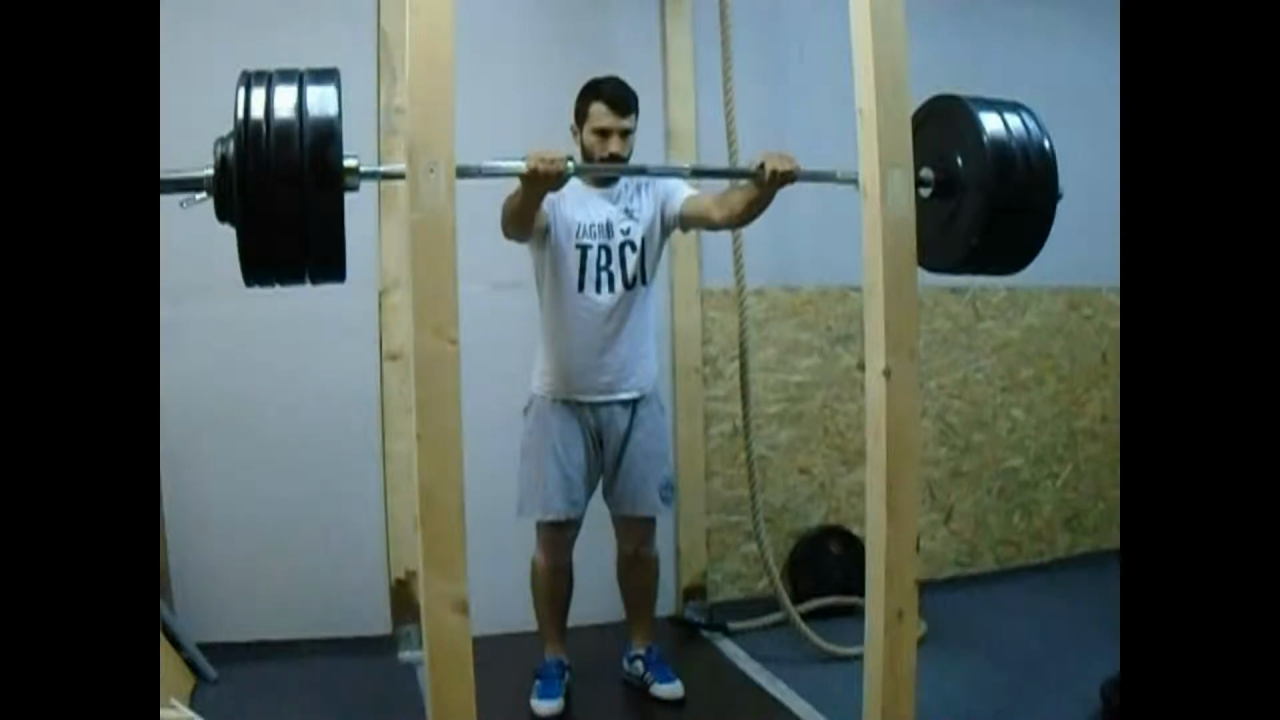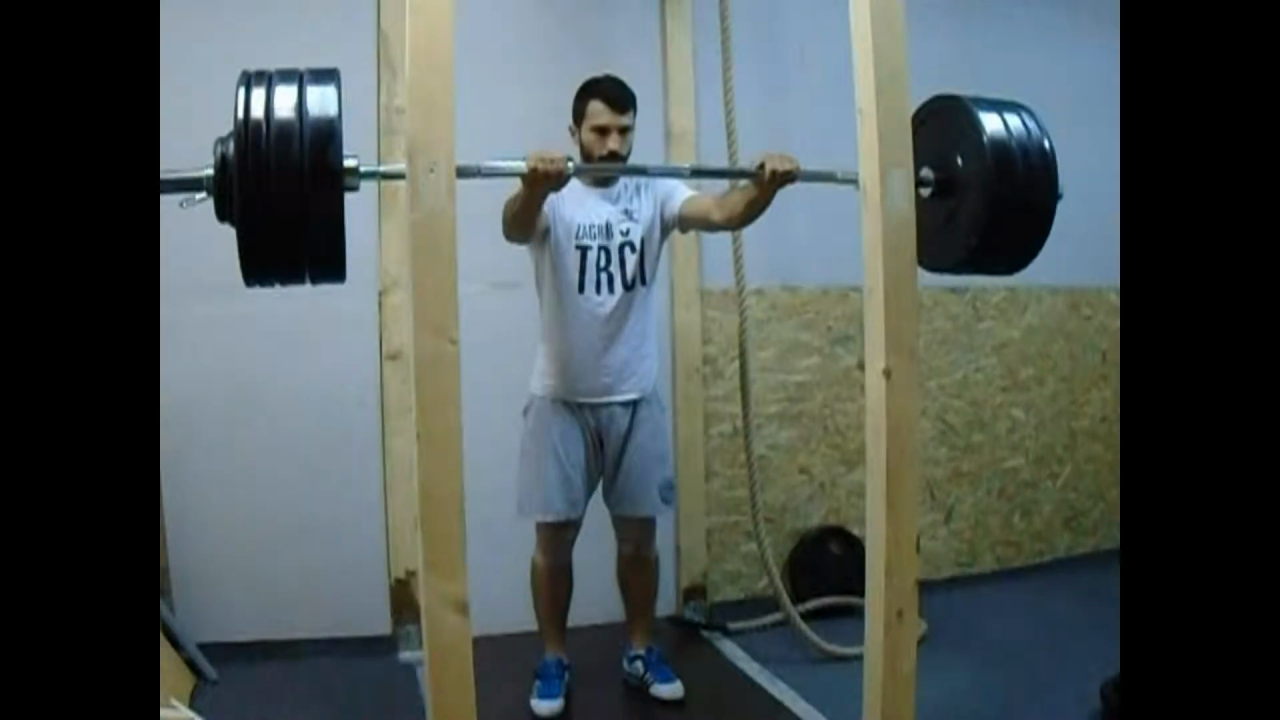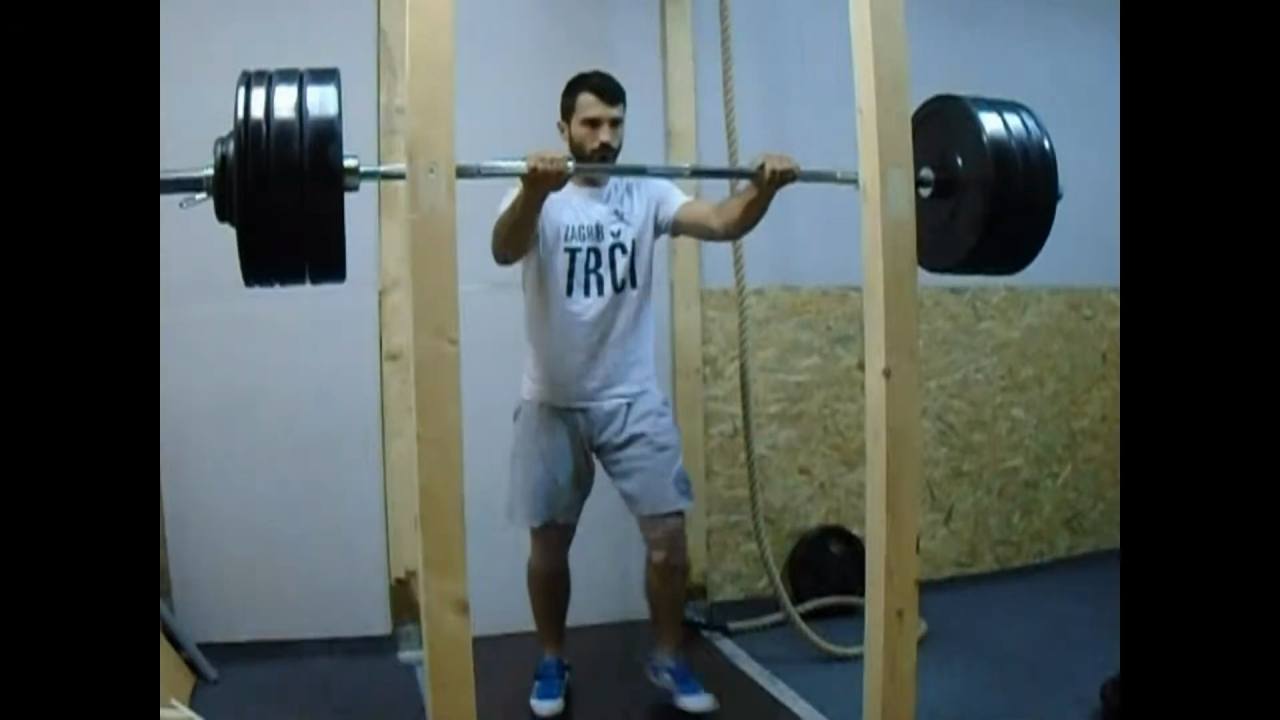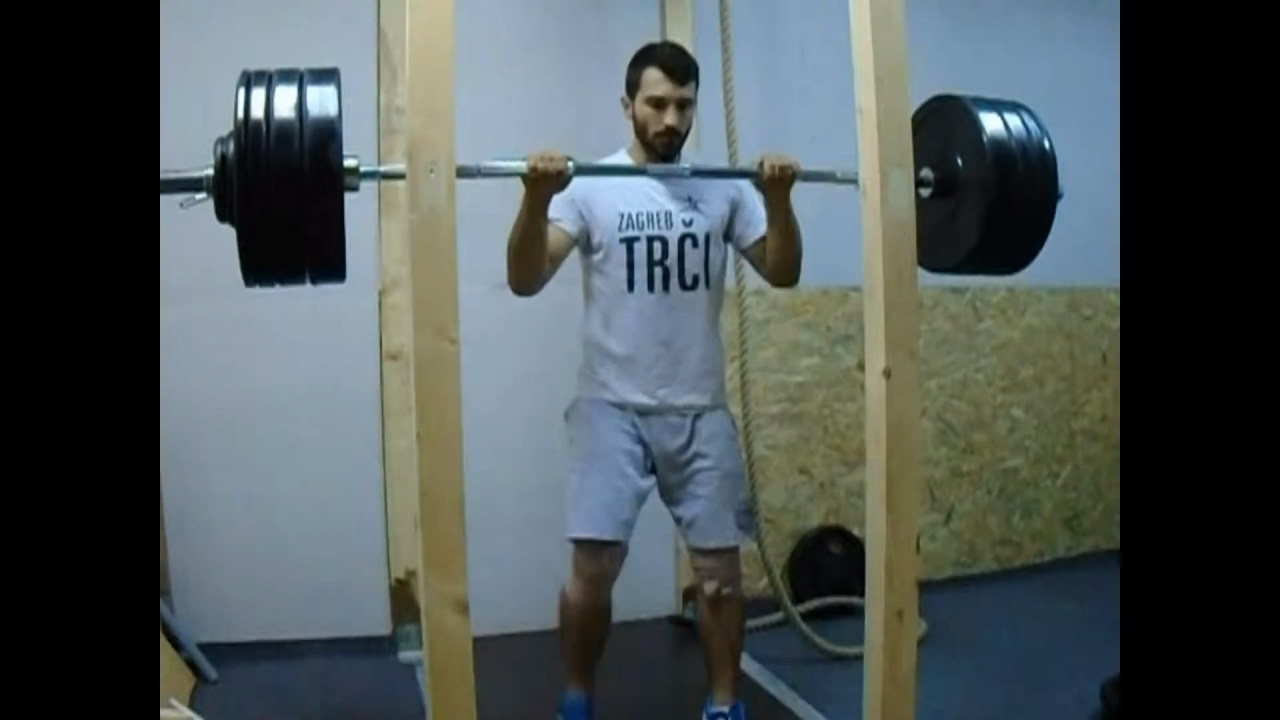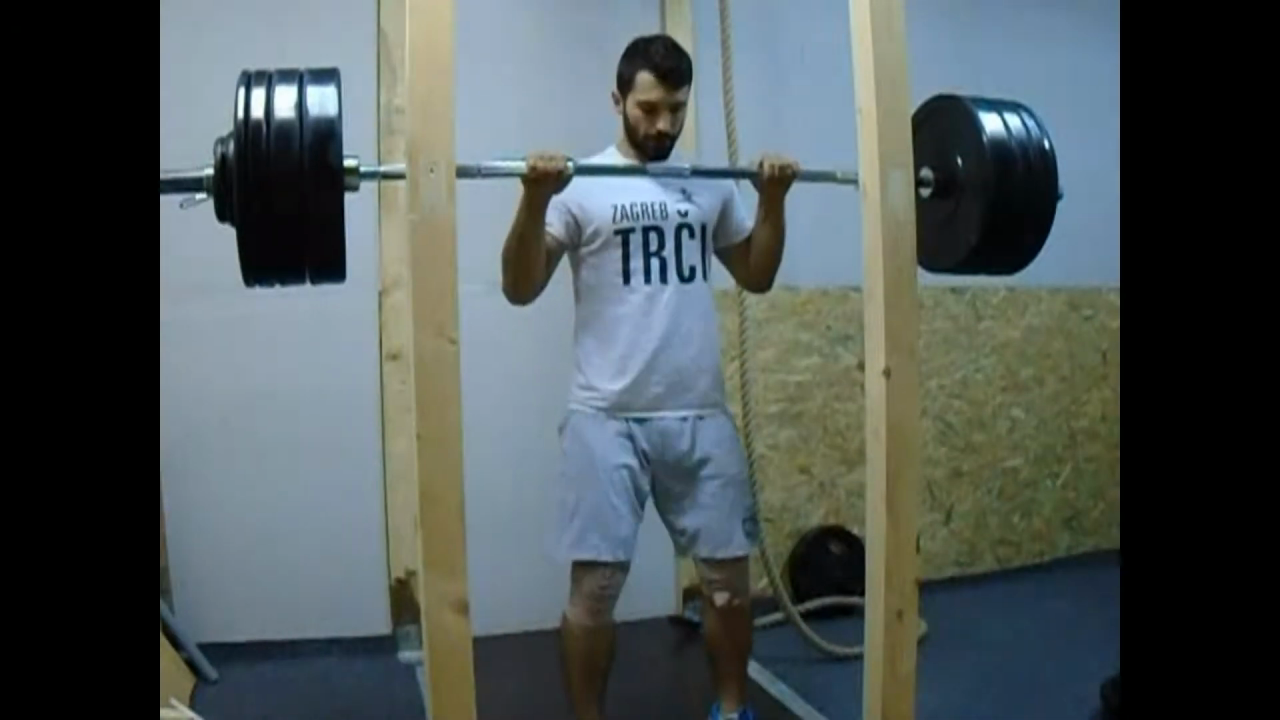
dt=0.5s
person 1, frame 1
left shoulder: (656, 194)
right shoulder: (554, 197)
left elbow: (721, 211)
right elbow: (514, 225)
left wrist: (766, 184)
right wrist: (534, 182)
left hip: (636, 396)
right hip: (563, 398)
left knee: (639, 533)
right knee: (555, 535)
left ankle: (642, 653)
right ankle: (553, 662)
person 1, frame 2
left shoulder: (654, 194)
right shoulder: (553, 197)
left elbow: (720, 213)
right elbow: (515, 227)
left wrist: (766, 185)
right wrist: (536, 184)
left hip: (636, 397)
right hip: (562, 398)
left knee: (638, 533)
right knee: (554, 535)
left ankle: (641, 651)
right ankle: (553, 662)
person 1, frame 3
left shoulder: (647, 195)
right shoulder: (543, 200)
left elbow: (723, 223)
right elbow: (504, 252)
left wrist: (763, 190)
right wrist: (533, 190)
left hip: (633, 397)
right hip: (553, 402)
left knee: (667, 532)
right knee: (549, 543)
left ankle: (669, 659)
right ankle: (552, 663)
person 1, frame 4
left shoulder: (725, 189)
right shoulder: (590, 187)
left elbow: (783, 272)
right elbow: (525, 280)
left wrist: (778, 198)
right wrist: (537, 197)
left hip: (699, 409)
right hip: (611, 405)
left knee: (719, 565)
right knee: (595, 565)
person 1, frame 5
left shoulder: (712, 186)
right shoulder: (580, 186)
left elbow: (756, 275)
right elbow: (520, 289)
left wrist: (772, 201)
right wrist: (534, 200)
left hip: (699, 414)
right hip: (606, 416)
left knee: (728, 573)
right knee: (594, 583)
